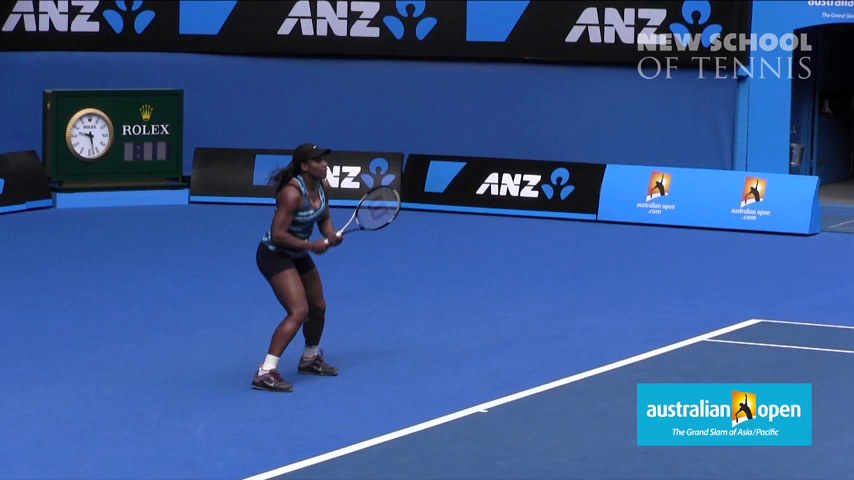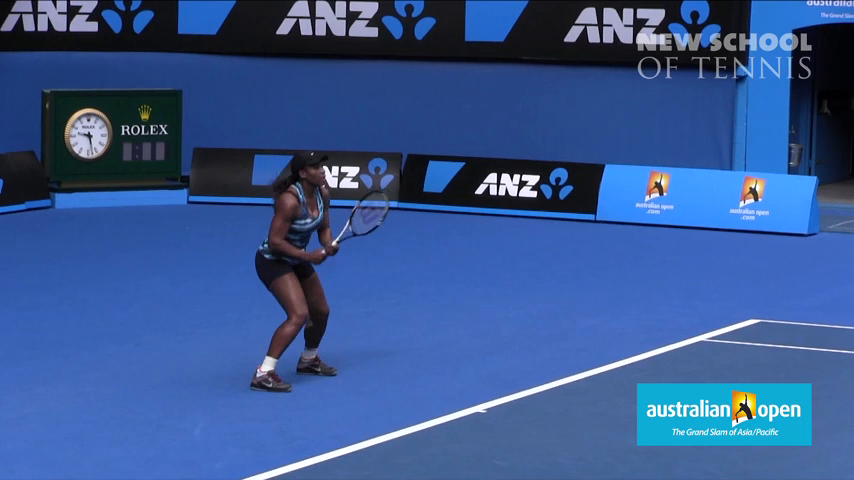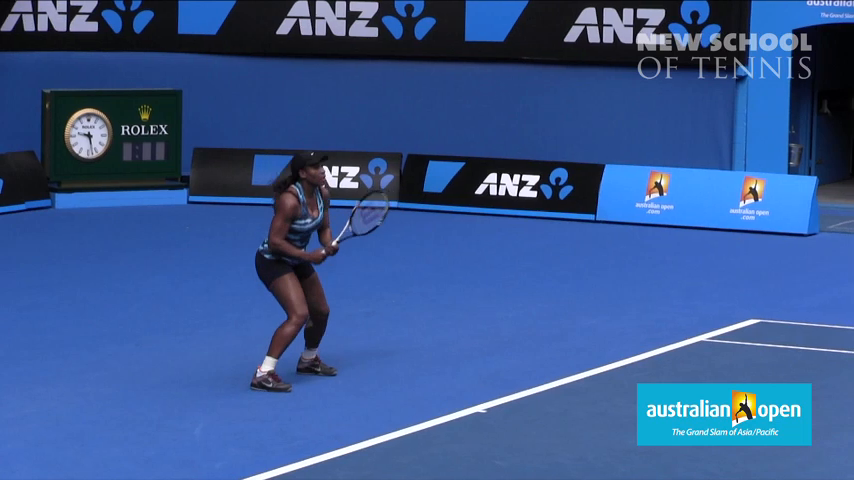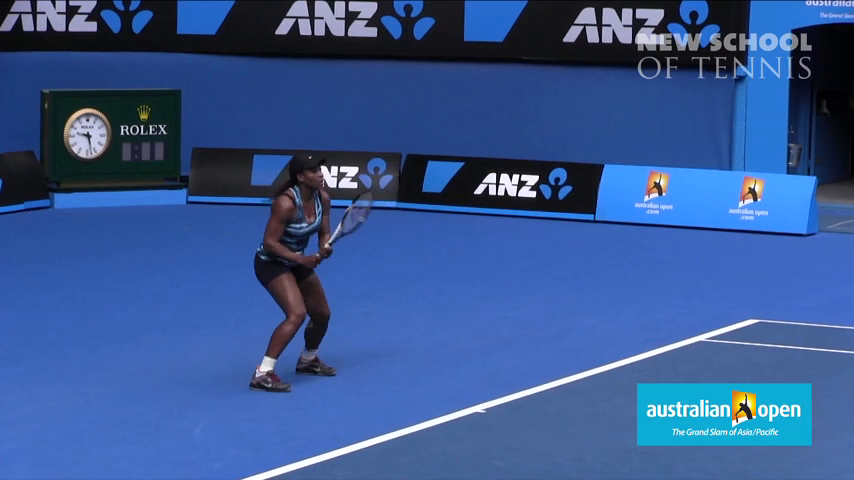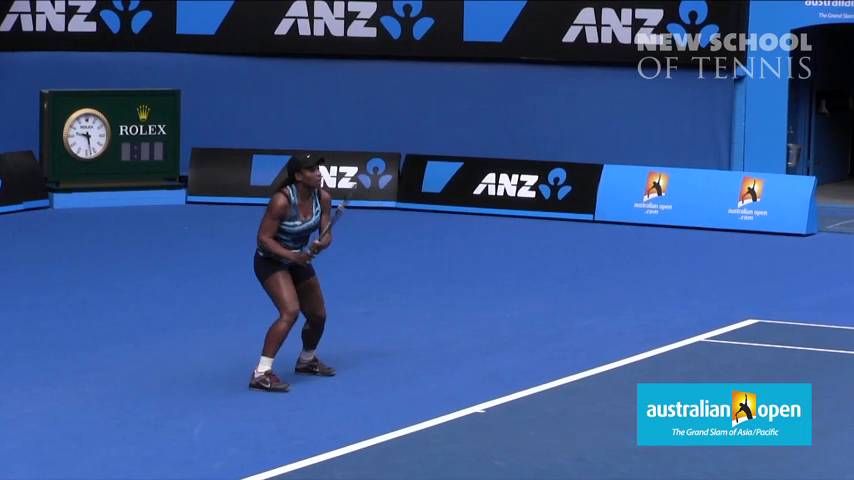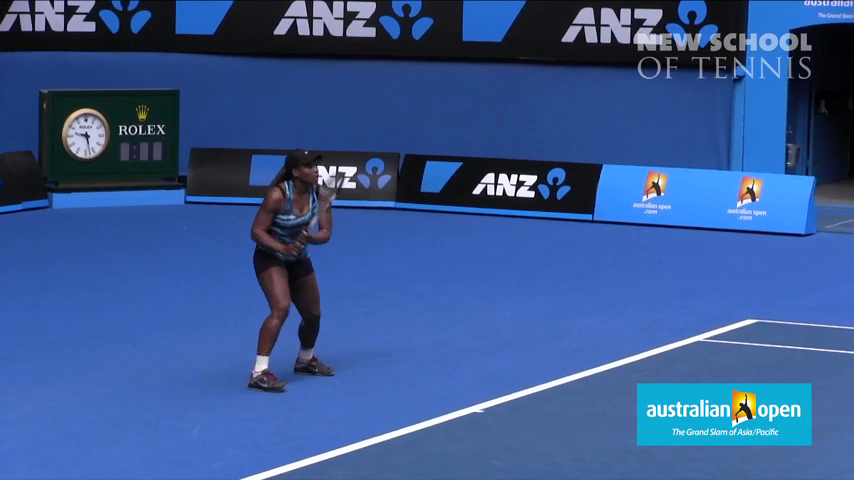
dt=0.3s
person 1, frame 1
left shoulder: (322, 185)
right shoulder: (292, 193)
left elbow: (324, 218)
right elbow: (278, 234)
left wrist: (331, 235)
right wrist: (311, 246)
left hip: (298, 255)
right hip: (275, 254)
left knee: (318, 308)
right knee: (298, 312)
left ankle: (310, 359)
right ankle: (265, 373)
person 1, frame 2
left shoulder: (321, 193)
right shoulder: (290, 200)
left elbow: (323, 227)
right elbow: (274, 241)
left wrist: (329, 245)
right wrist: (308, 256)
left hip: (296, 261)
right hip: (273, 261)
left knee: (320, 312)
right knee: (299, 315)
left ankle: (308, 360)
right ankle: (264, 374)
person 1, frame 3
left shoulder: (322, 194)
right shoulder: (290, 200)
left elbow: (324, 227)
right elbow: (274, 241)
left wrist: (328, 244)
right wrist: (308, 256)
left hip: (298, 260)
right hip: (273, 261)
left knee: (321, 312)
right knee: (299, 315)
left ankle: (308, 360)
right ankle: (263, 374)
person 1, frame 4
left shoulder: (323, 198)
right shoulder: (286, 203)
left elbow: (324, 233)
right elbow: (269, 243)
left wrist: (324, 248)
right wrist: (301, 259)
left hip: (297, 262)
right hip: (271, 262)
left knee: (322, 314)
right knee: (297, 315)
left ankle: (308, 360)
right ankle: (263, 373)
person 1, frame 5
left shoulder: (323, 198)
right shoulder: (282, 201)
left elbow: (326, 234)
right elbow: (263, 238)
left wrist: (319, 245)
right wrist: (292, 256)
left hip: (299, 261)
right hip: (270, 261)
left knee: (318, 316)
right knee: (290, 312)
left ankle: (307, 360)
right ankle: (261, 374)
person 1, frame 6
left shoulder: (319, 195)
right shoulder: (277, 195)
left elbow: (325, 232)
right elbow: (256, 232)
left wrist: (310, 239)
right wrist: (284, 248)
left hip: (298, 258)
right hip: (269, 257)
left knee: (313, 314)
right knee: (281, 308)
left ankle: (306, 360)
right ankle: (259, 373)
